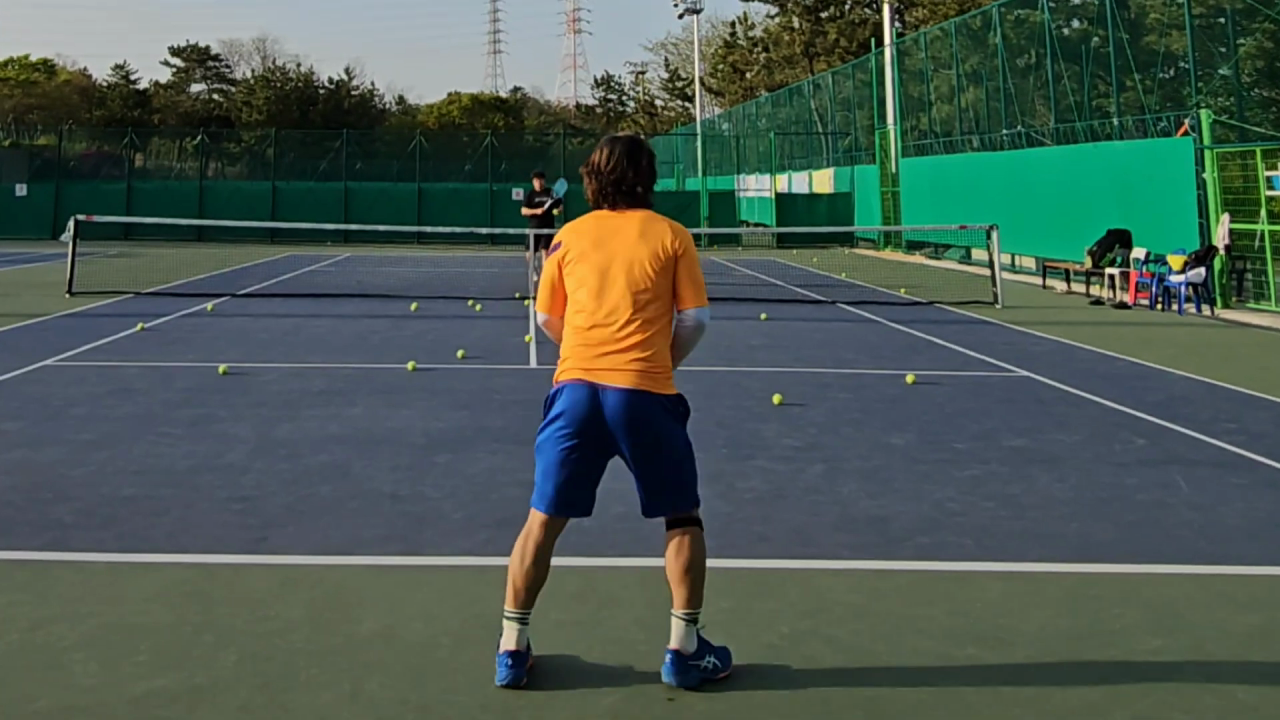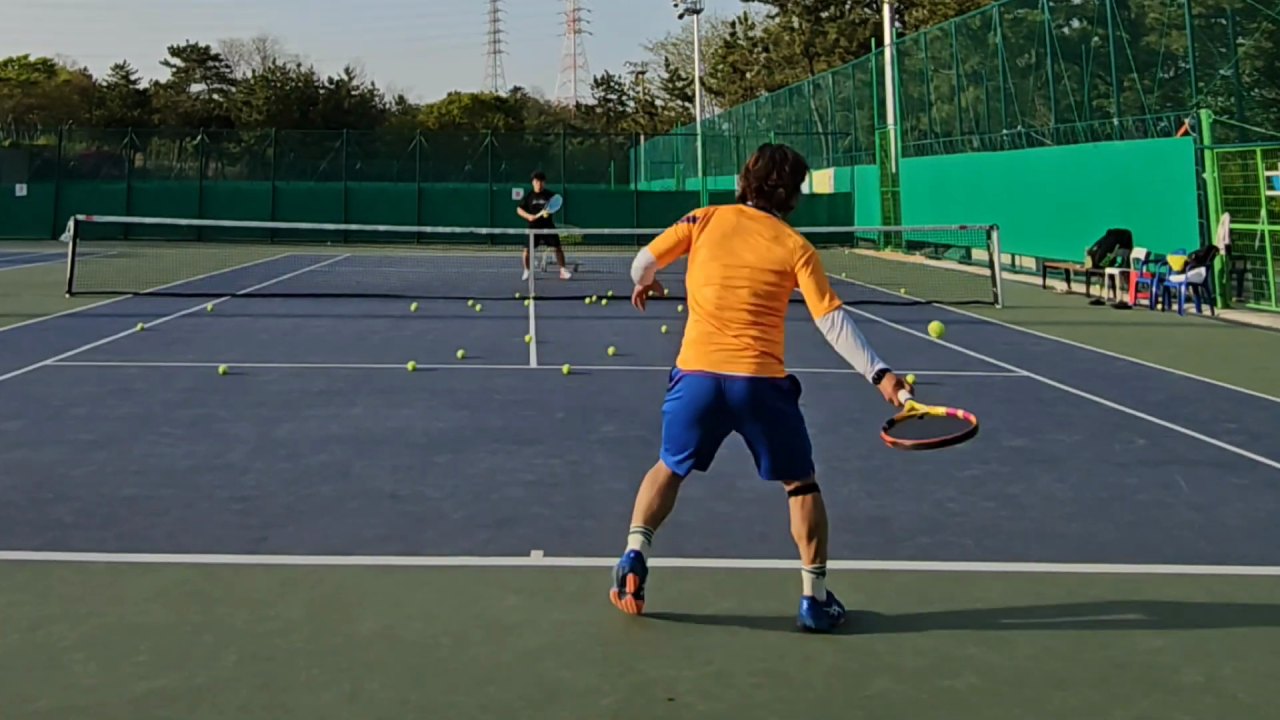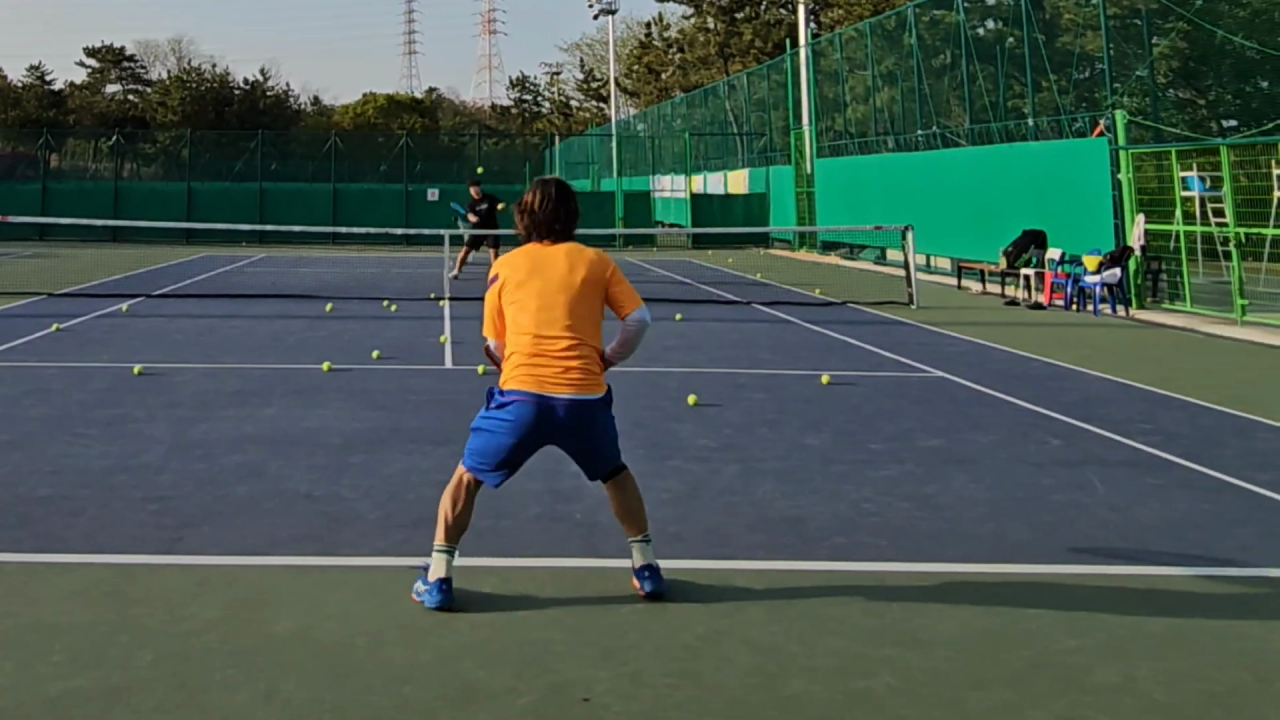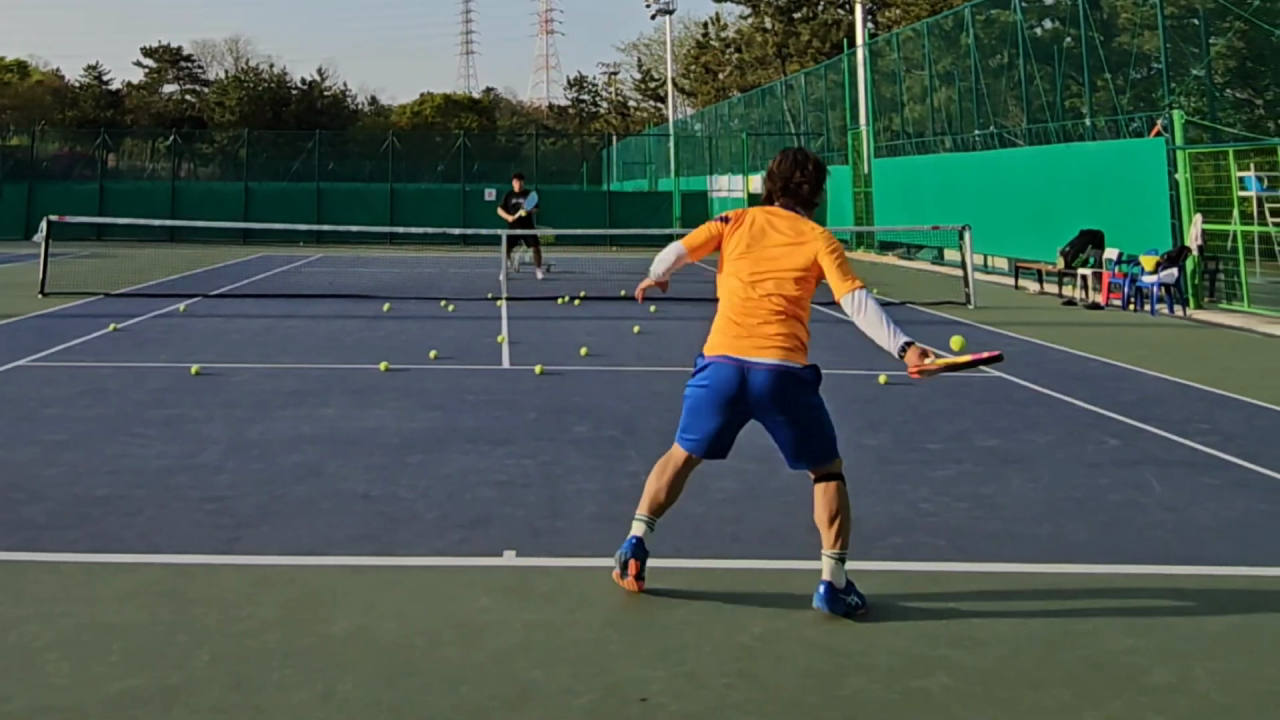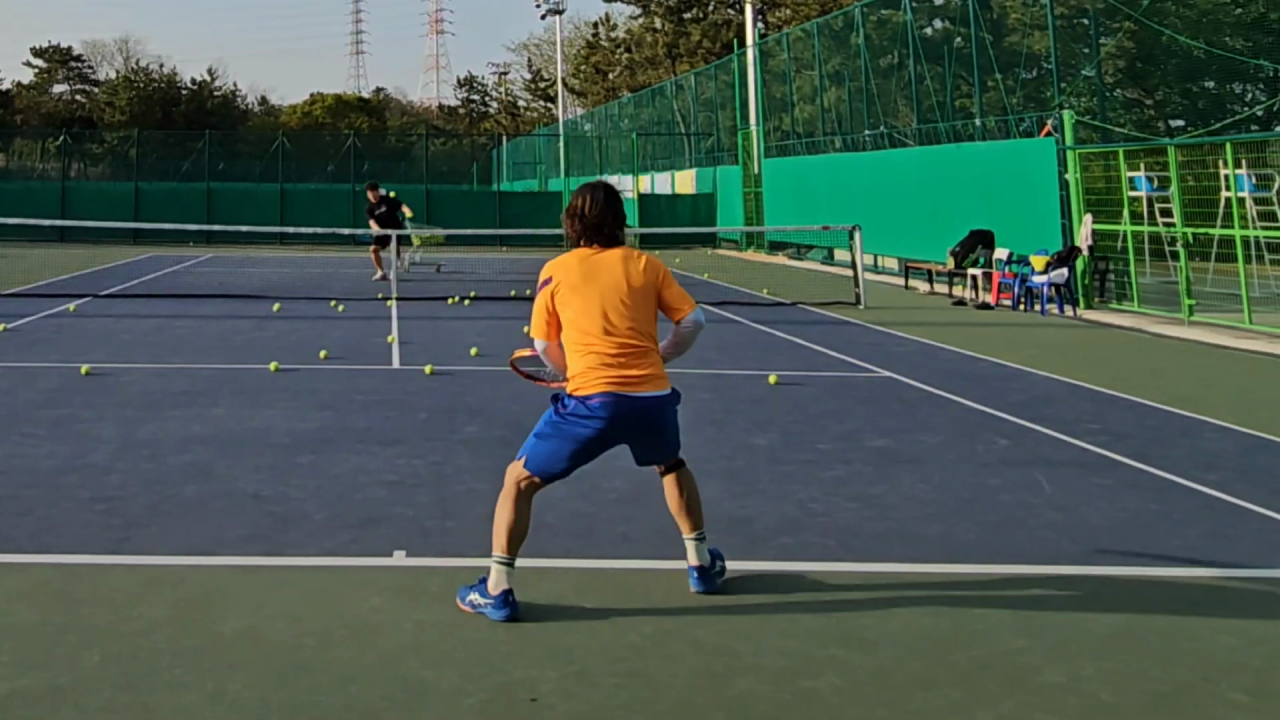
dt=1s
person 1, frame 1
left shoulder: (569, 235)
right shoulder: (672, 235)
left elbow: (547, 319)
right elbow: (694, 318)
left hip: (576, 388)
right hip: (644, 394)
left knee: (543, 519)
right knee: (683, 518)
left ankle: (511, 651)
right ankle: (684, 649)
person 1, frame 2
left shoulder: (706, 218)
right shoulder: (797, 247)
left elbow: (645, 260)
right elbow: (832, 320)
left wrist: (642, 282)
right wrist: (878, 371)
left hip: (699, 376)
right hip: (764, 382)
left knee: (669, 470)
right knee: (801, 484)
left ankle: (634, 555)
right ankle: (816, 597)
person 1, frame 3
left shoulder: (505, 266)
right shoulder: (596, 261)
left elbow: (494, 343)
right elbow: (638, 320)
right wrist: (609, 360)
left hip: (522, 396)
right hip: (583, 399)
left knee: (467, 477)
right knee: (613, 471)
left ankle: (438, 577)
right ankle: (645, 567)
person 1, frame 4
left shoulder: (739, 221)
right shoulder: (823, 240)
left elbow: (675, 253)
right elbow: (856, 302)
left wrist: (654, 278)
right wrist: (903, 346)
left hip: (724, 363)
right hip: (783, 372)
left knee: (680, 457)
right knee: (827, 472)
left ankle: (636, 541)
right ankle: (833, 583)
person 1, frame 5
left shoulder: (557, 269)
right shoulder: (648, 264)
left elbow: (545, 342)
right elbow: (694, 321)
left hip: (593, 402)
right hip: (650, 399)
left knee: (518, 479)
right knee: (671, 463)
left ankle: (498, 588)
right ankle: (700, 563)
